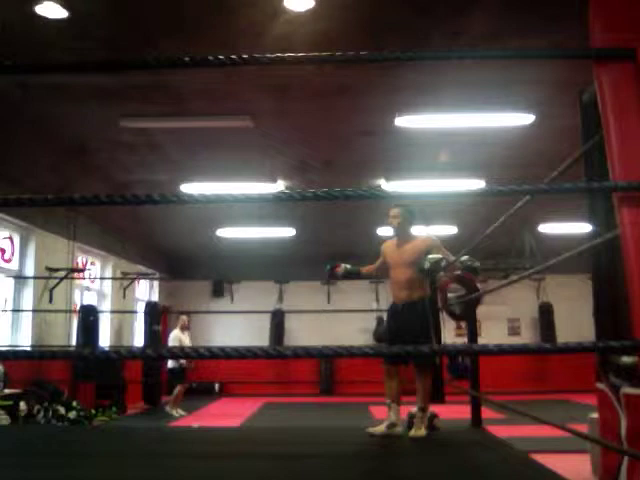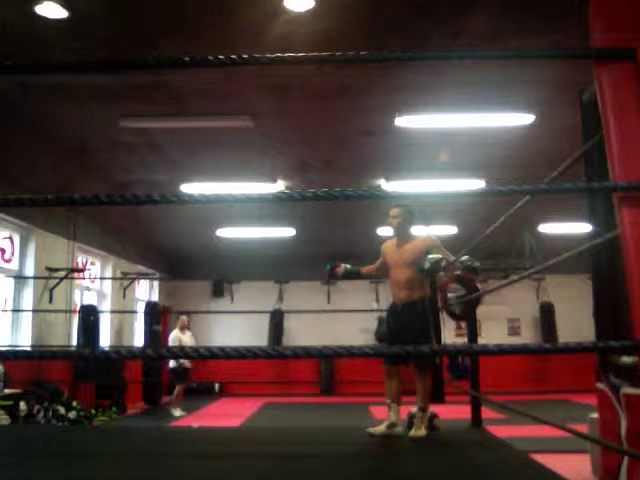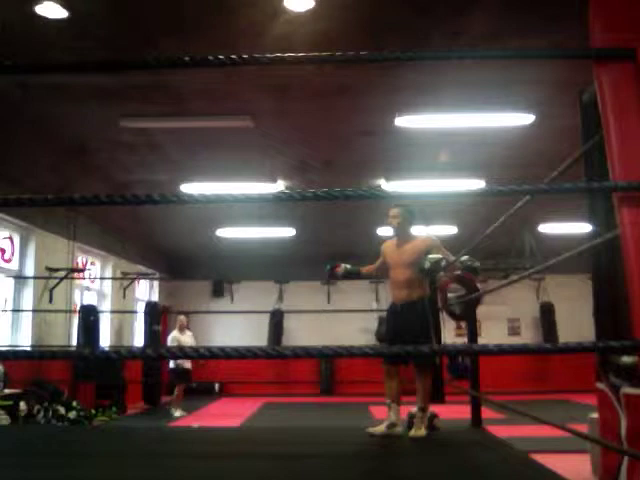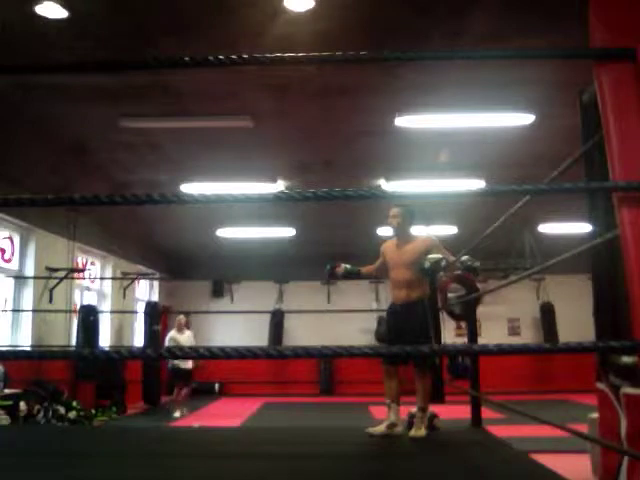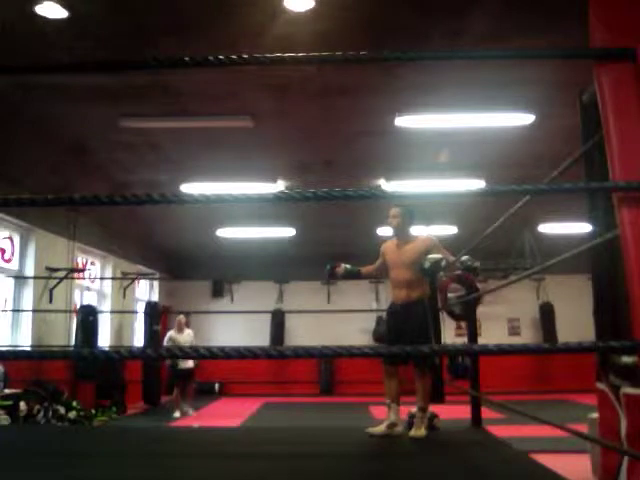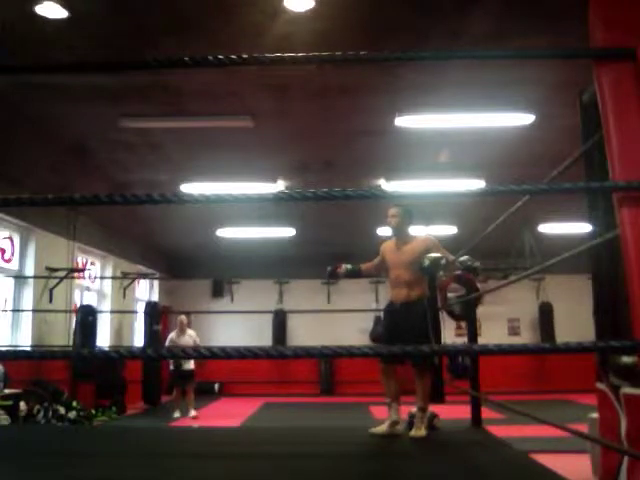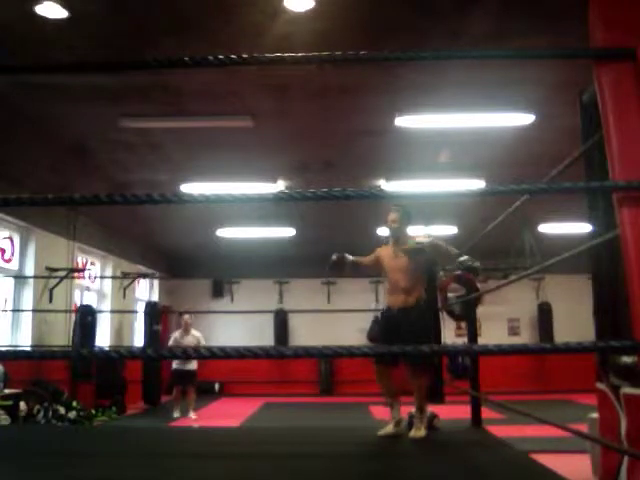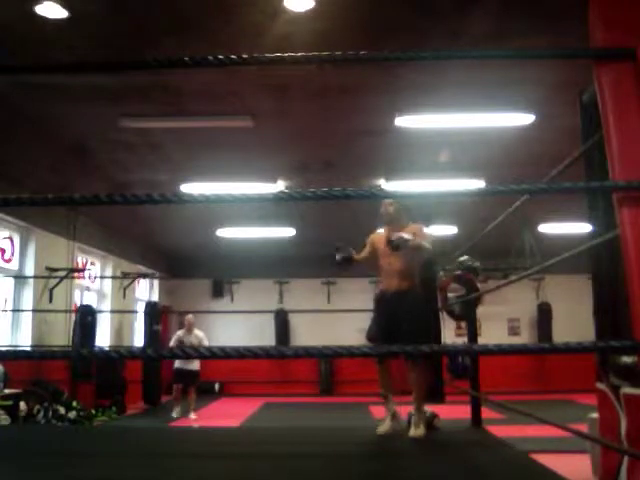
dt=0.2s
person 1, frame 1
left shoulder: (427, 243)
right shoulder: (387, 247)
left elbow: (452, 262)
right elbow: (377, 269)
right wrist: (348, 271)
left hip: (418, 309)
right hip: (396, 309)
left knee: (422, 366)
right knee: (390, 365)
left ankle: (420, 420)
right ankle: (393, 420)
person 1, frame 2
left shoulder: (427, 242)
right shoulder: (387, 247)
left elbow: (452, 261)
right elbow: (377, 269)
right wrist: (348, 271)
left hip: (417, 309)
right hip: (395, 309)
left knee: (422, 366)
right knee: (390, 366)
left ankle: (421, 420)
right ankle: (393, 420)
person 1, frame 3
left shoulder: (426, 242)
right shoulder: (386, 248)
left elbow: (452, 262)
right elbow: (377, 269)
right wrist: (348, 271)
left hip: (417, 309)
right hip: (395, 310)
left knee: (422, 366)
right knee: (390, 366)
left ankle: (421, 420)
right ankle: (393, 420)
person 1, frame 4
left shoulder: (426, 243)
right shoulder: (386, 248)
left elbow: (452, 262)
right elbow: (377, 270)
right wrist: (348, 271)
left hip: (417, 309)
right hip: (395, 310)
left knee: (422, 366)
right knee: (390, 366)
left ankle: (421, 420)
right ankle: (393, 420)
person 1, frame 5
left shoulder: (426, 243)
right shoulder: (386, 248)
left elbow: (452, 262)
right elbow: (377, 270)
right wrist: (348, 271)
left hip: (417, 308)
right hip: (395, 309)
left knee: (421, 366)
right knee: (390, 366)
left ankle: (421, 420)
right ankle: (393, 420)
person 1, frame 6
left shoulder: (426, 243)
right shoulder: (386, 248)
left elbow: (452, 261)
right elbow: (375, 268)
right wrist: (348, 270)
left hip: (416, 308)
right hip: (393, 308)
left knee: (421, 365)
right knee: (387, 365)
left ankle: (421, 420)
right ankle: (394, 419)
person 1, frame 7
left shoulder: (422, 247)
right shoulder: (382, 253)
left elbow: (454, 256)
right elbow: (365, 263)
left wrist: (430, 244)
right wrist: (348, 259)
left hip: (414, 313)
right hip: (390, 314)
left knee: (417, 368)
right knee: (381, 366)
left ankle: (420, 420)
right ankle: (396, 418)
person 1, frame 8
left shoulder: (414, 230)
right shoulder: (375, 238)
left elbow: (427, 251)
right elbow: (361, 258)
left wrist: (410, 241)
right wrist: (350, 256)
left hip: (411, 299)
right hip: (384, 299)
left knee: (415, 358)
right knee: (381, 356)
left ankle: (419, 416)
right ankle: (390, 412)
person 2, frame 1
left shoulder: (186, 333)
right shoulder: (175, 334)
right wrist: (180, 361)
left hip: (182, 365)
right hip: (176, 365)
left knee: (182, 387)
right knee: (181, 386)
left ankle: (176, 408)
right ankle: (170, 406)
person 2, frame 2
left shoulder: (189, 334)
right shoulder: (175, 334)
left elbow: (193, 347)
right wrist: (180, 361)
left hip: (186, 365)
right hip: (177, 365)
left knee: (181, 387)
right knee: (179, 386)
left ankle: (177, 408)
right ankle: (174, 408)
person 2, frame 3
left shoulder: (189, 334)
right shoulder: (174, 335)
right wrist: (177, 362)
left hip: (187, 365)
right hip: (177, 366)
left knee: (182, 388)
right knee: (179, 387)
left ankle: (177, 408)
right ankle: (175, 409)
person 2, frame 4
left shoulder: (189, 333)
right shoulder: (172, 335)
right wrist: (171, 363)
left hip: (188, 365)
right hip: (176, 365)
left knee: (187, 387)
right knee: (178, 388)
left ankle: (180, 406)
right ankle: (177, 409)
person 2, frame 5
left shoulder: (190, 333)
right shoulder: (171, 334)
left hip: (189, 364)
right hip: (176, 365)
left knee: (189, 387)
right knee: (177, 388)
left ankle: (186, 406)
right ankle: (177, 410)
person 2, frame 6
left shoulder: (192, 334)
right shoulder: (172, 336)
left elbow: (197, 347)
right wrist: (172, 361)
left hip: (189, 366)
right hip: (177, 366)
left knee: (189, 389)
right knee: (177, 389)
left ankle: (191, 410)
right ankle: (177, 410)
person 2, frame 7
left shoulder: (197, 335)
right shoulder: (176, 335)
left hip: (191, 367)
right hip: (178, 366)
left knee: (191, 389)
right knee: (177, 389)
left ankle: (191, 411)
right ankle: (176, 409)
person 2, frame 8
left shoulder: (200, 335)
right shoulder: (179, 334)
right elbow: (171, 348)
right wrist: (178, 348)
left hip: (193, 366)
right hip: (179, 365)
left knee: (191, 389)
right knee: (177, 388)
left ankle: (191, 411)
right ankle: (177, 407)
